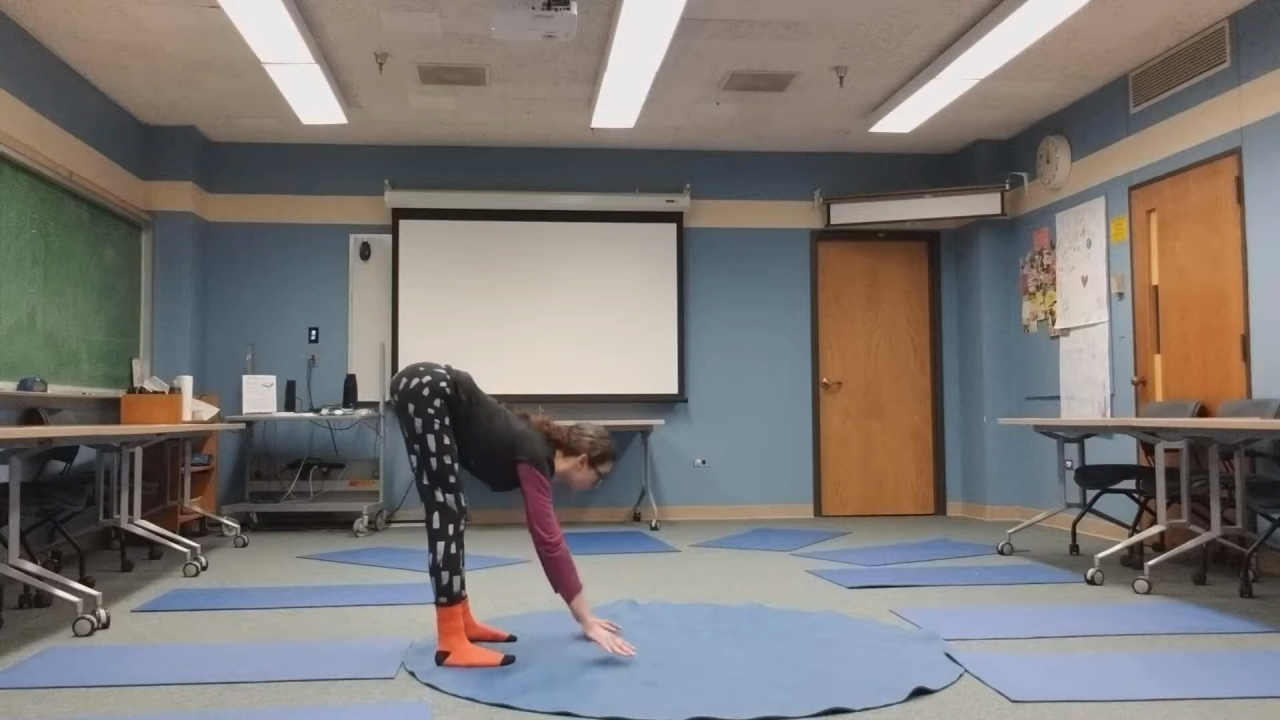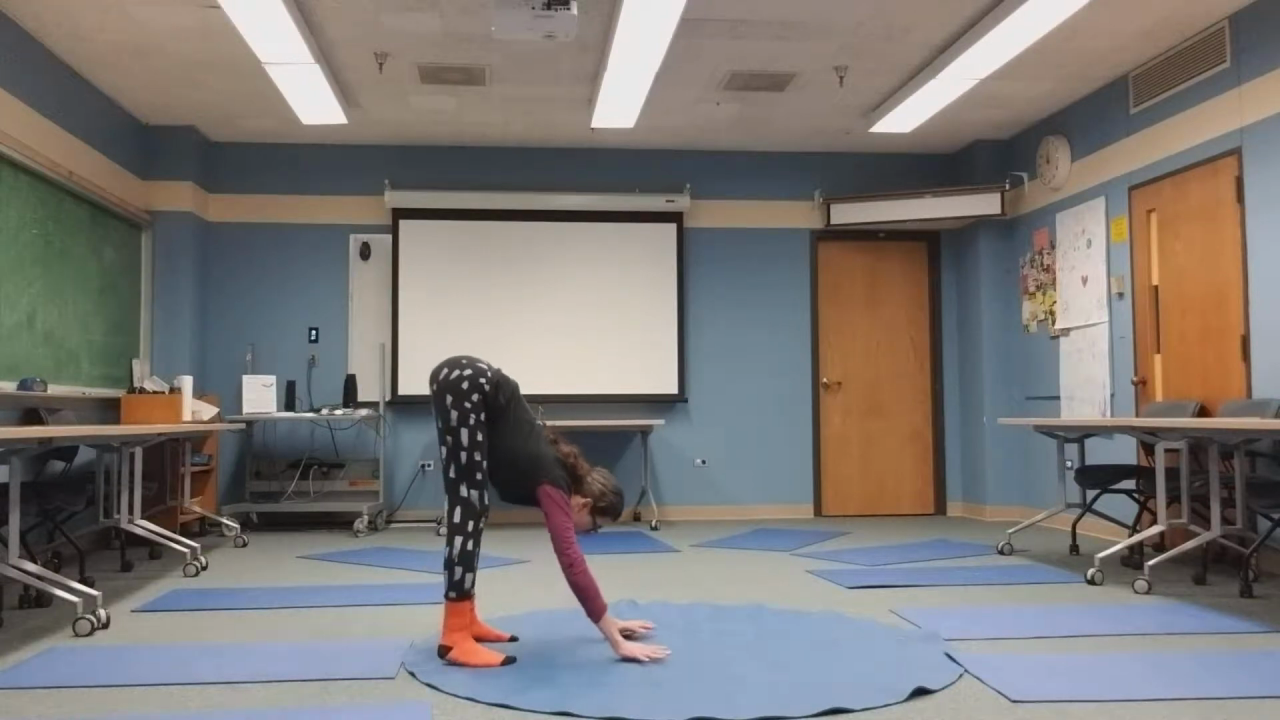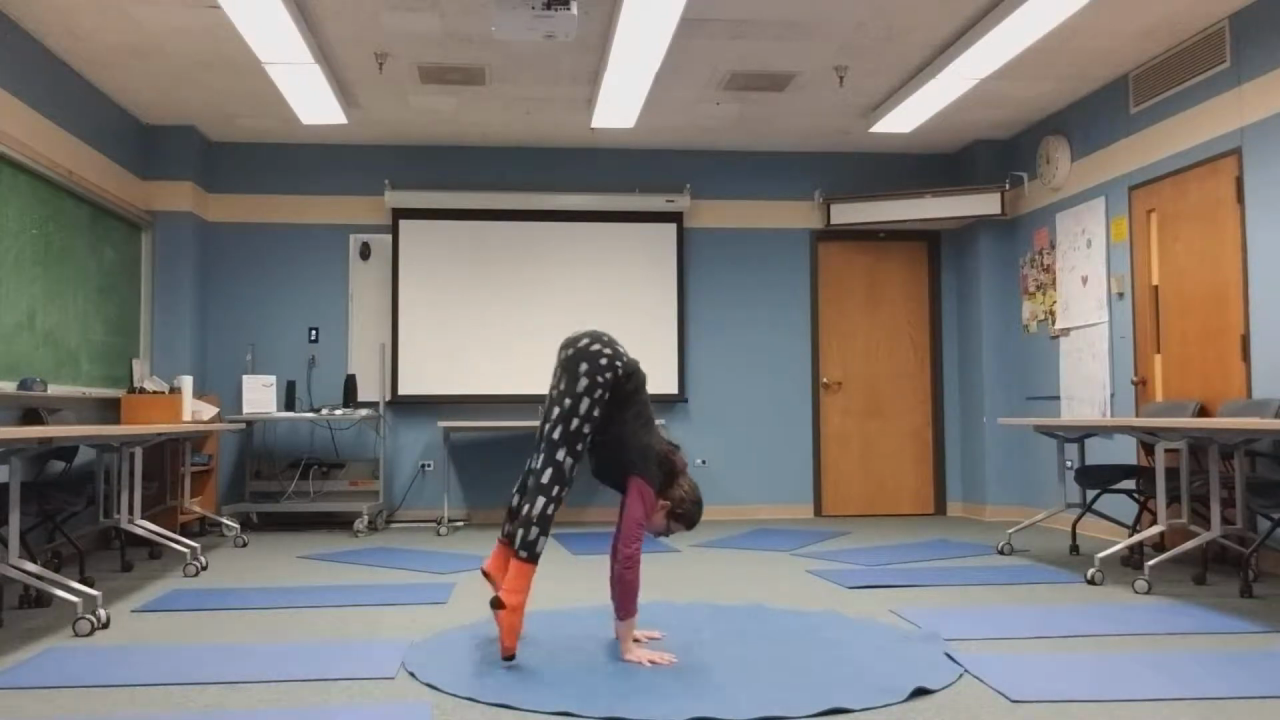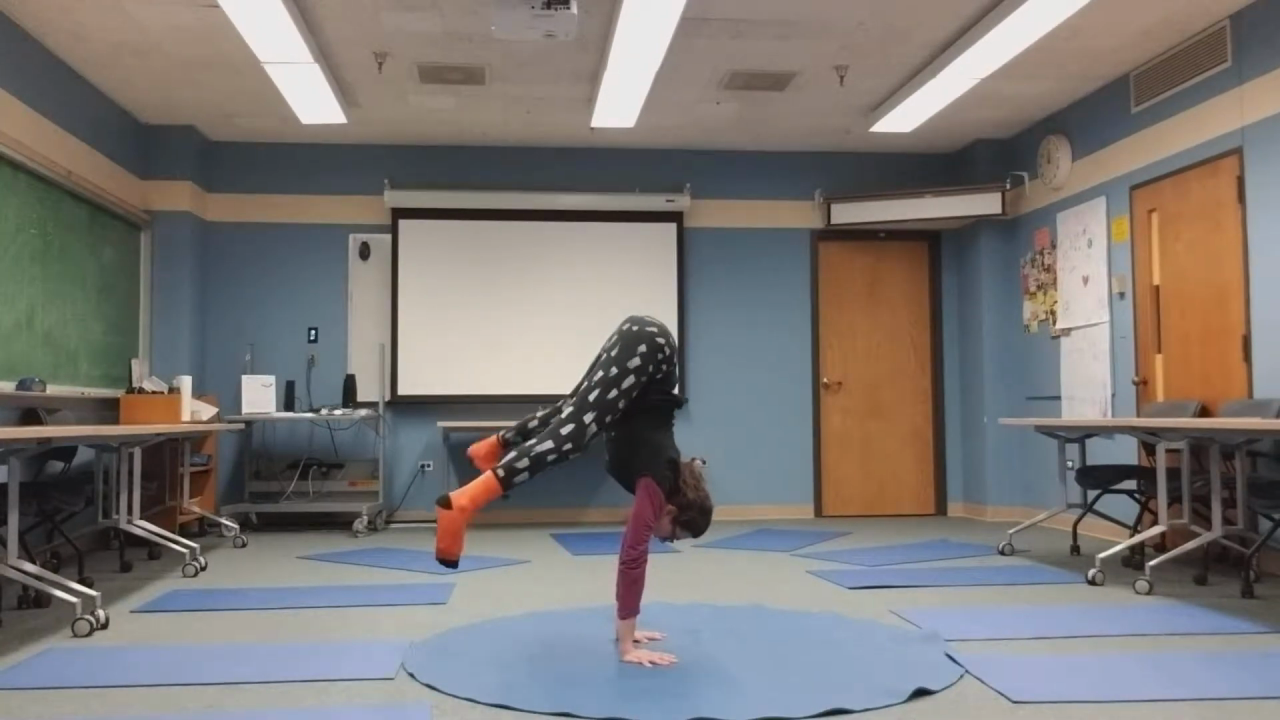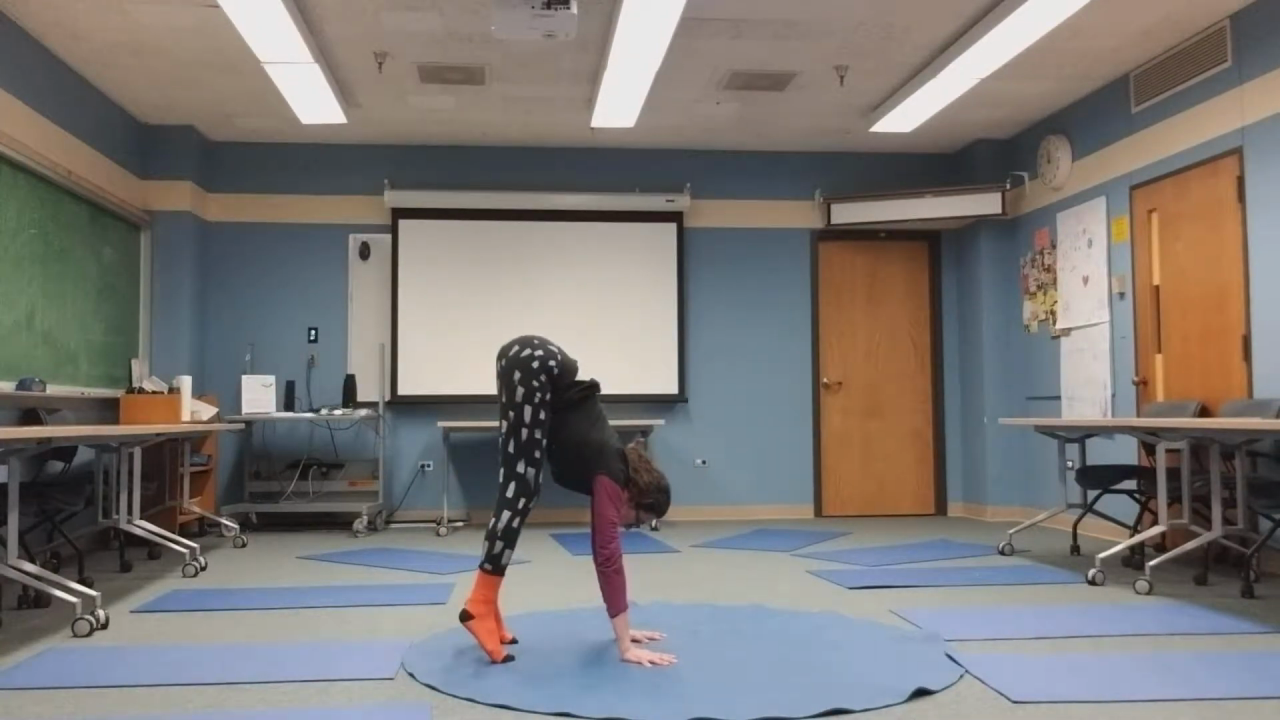
dt=1s
person 1, frame 1
left shoulder: (540, 452)
right shoulder: (535, 459)
left elbow: (548, 542)
right elbow: (549, 543)
left wrist: (585, 616)
right wrist: (588, 622)
left hip: (430, 392)
right hip: (424, 391)
left knee: (450, 513)
right knee: (446, 513)
left ankle: (461, 621)
right ankle: (452, 643)
person 1, frame 2
left shoulder: (558, 475)
right shoulder: (553, 482)
left elbow: (570, 561)
right elbow: (572, 563)
left wrist: (610, 624)
right wrist: (617, 641)
left hip: (469, 384)
right hip: (465, 384)
left knee: (470, 508)
right knee: (469, 509)
left ankle: (465, 620)
right ankle: (455, 636)
person 1, frame 3
left shoulder: (642, 474)
right shoulder: (647, 479)
left elbow: (621, 548)
right elbow: (628, 556)
left wrist: (625, 628)
right wrist: (627, 645)
left hip: (592, 359)
left knee: (548, 463)
right knee: (556, 471)
left ankle: (503, 560)
right ankle: (512, 597)
person 1, frame 4
left shoulder: (661, 477)
right shoulder: (657, 483)
right elbow: (633, 558)
right wrist: (626, 646)
left ankle: (496, 446)
right ankle: (464, 502)
person 1, frame 5
left shoulder: (608, 469)
right shoulder: (610, 475)
left elbow: (603, 550)
right elbow: (609, 555)
left wrist: (623, 630)
right wrist: (626, 646)
left knee: (520, 493)
right knee: (520, 493)
right ankle: (481, 608)
